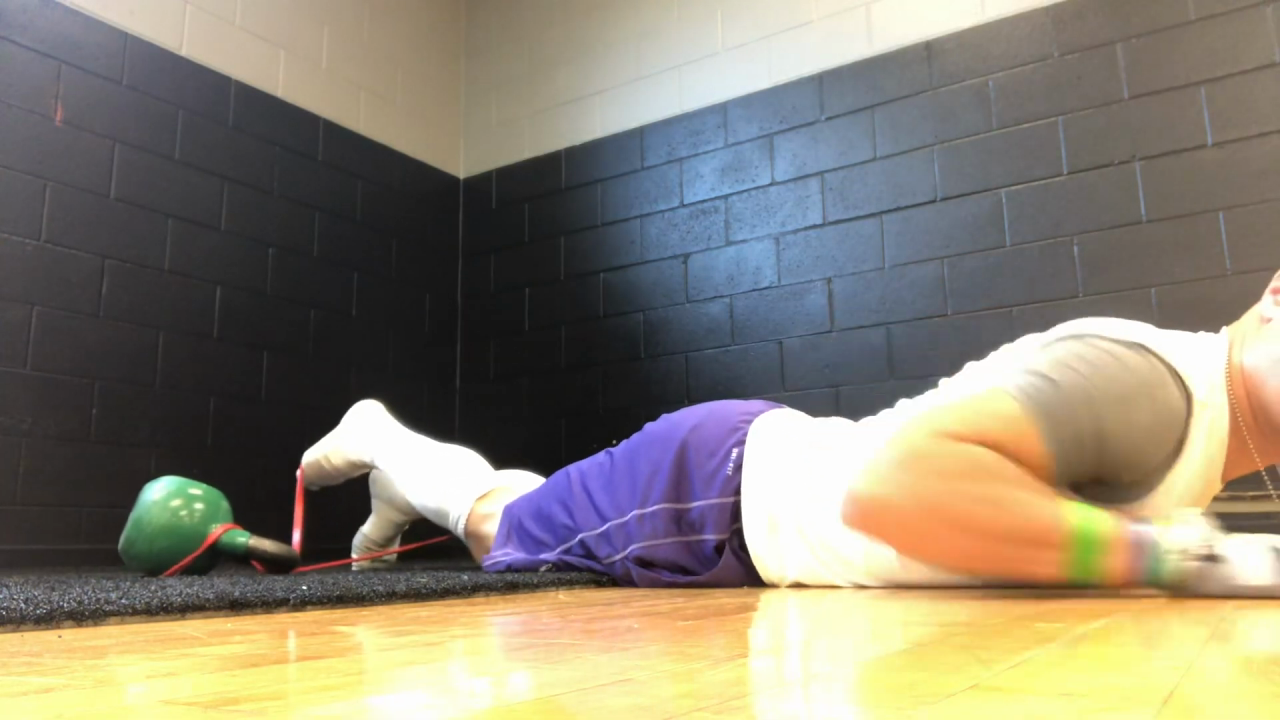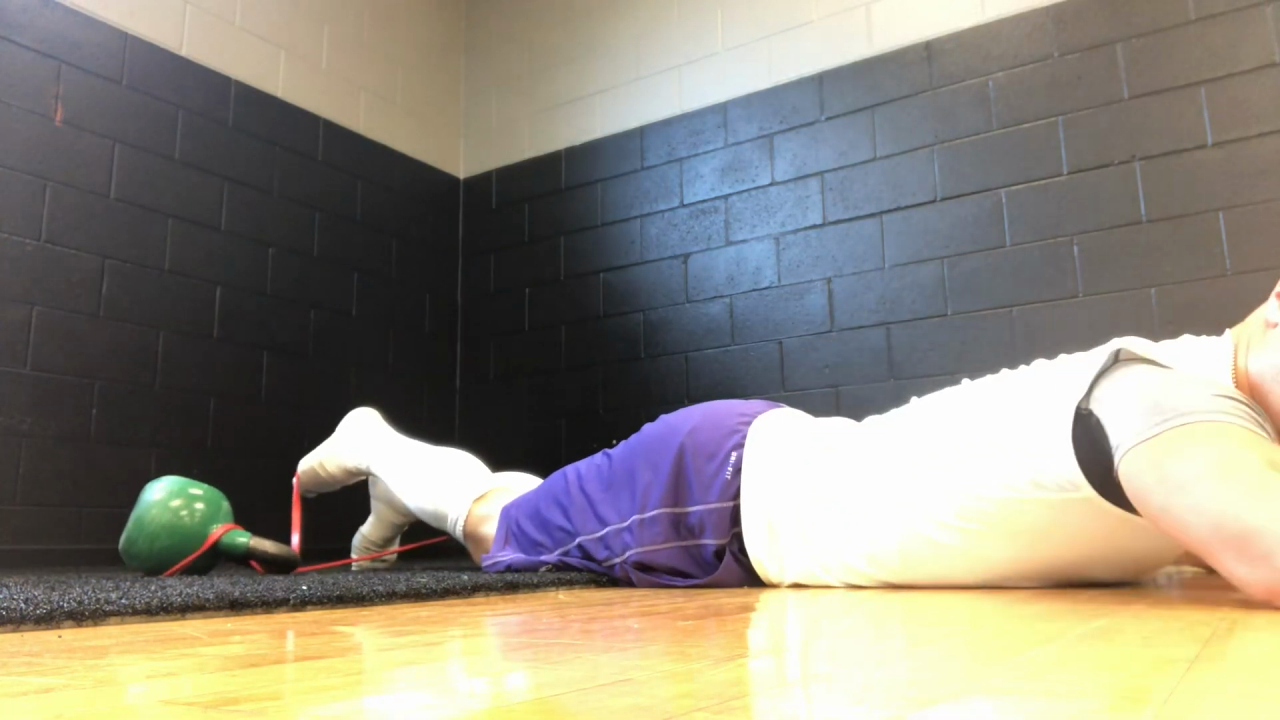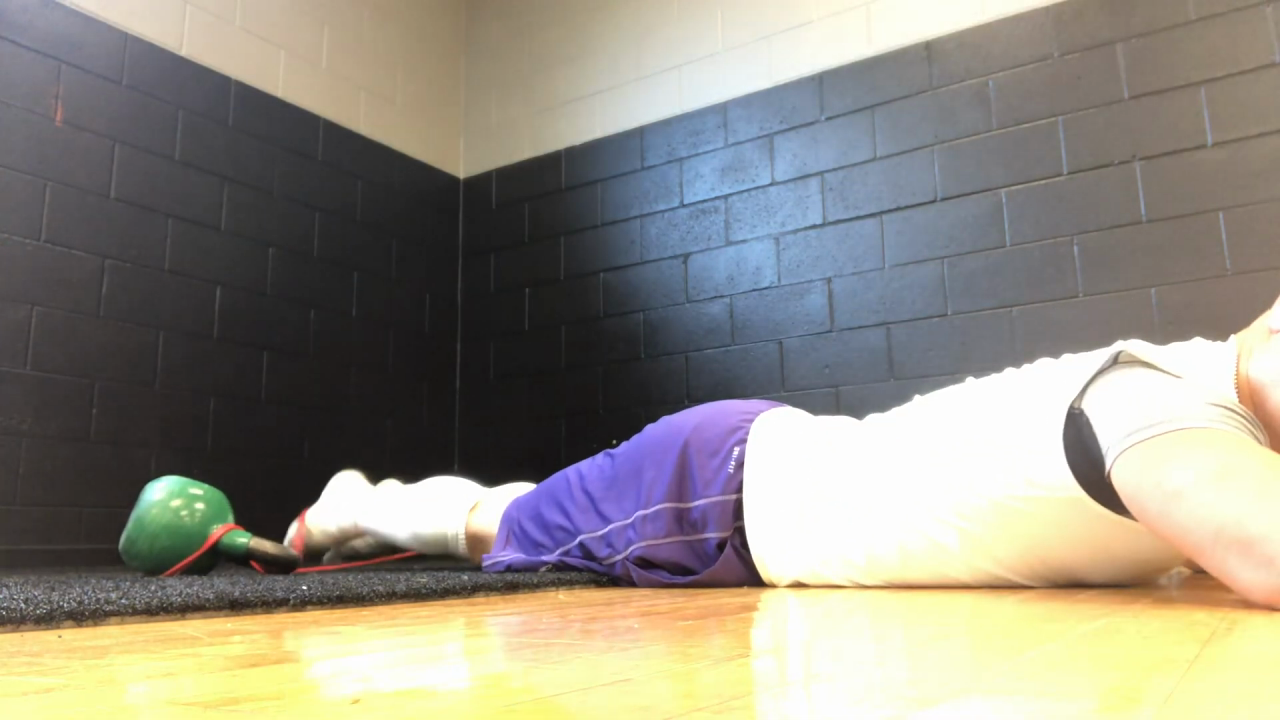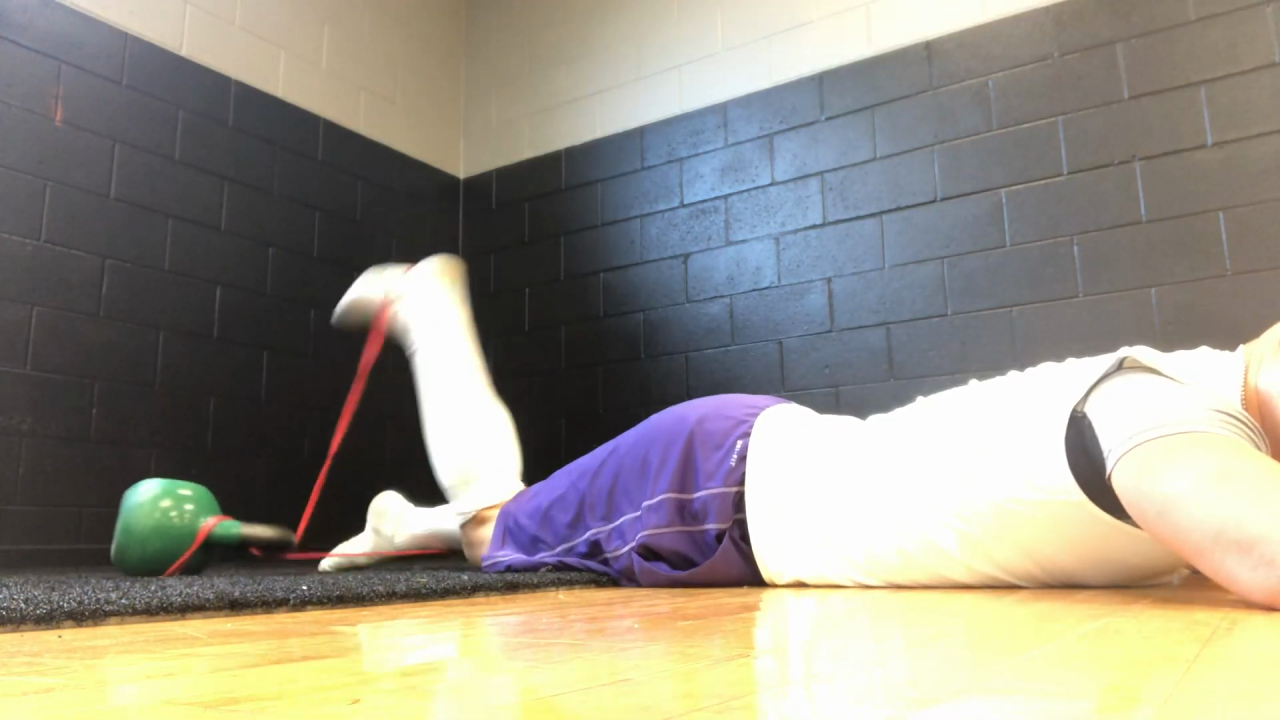
dt=0.5s
person 1, frame 1
left shoulder: (1197, 409)
right shoulder: (1143, 385)
right elbow: (883, 483)
left wrist: (1184, 546)
right wrist: (1155, 553)
left hip: (766, 473)
right hip: (715, 495)
left knee: (525, 515)
right knee: (504, 533)
left ankle: (404, 488)
right ankle: (383, 441)
person 1, frame 2
left shoulder: (1201, 389)
right shoulder: (1175, 393)
left hip: (771, 473)
right hip: (717, 494)
left knee: (526, 509)
right knee: (501, 530)
left ankle: (402, 488)
right ankle: (377, 445)
person 1, frame 3
right shoulder: (1164, 394)
left hip: (771, 468)
right hip: (719, 489)
left knee: (524, 515)
right knee: (503, 532)
left ankle: (392, 500)
right ankle: (364, 506)
person 1, frame 4
right shoulder: (1173, 404)
left hip: (776, 476)
right hip: (719, 485)
right knee: (500, 526)
left ankle: (409, 523)
right ankle: (424, 296)
